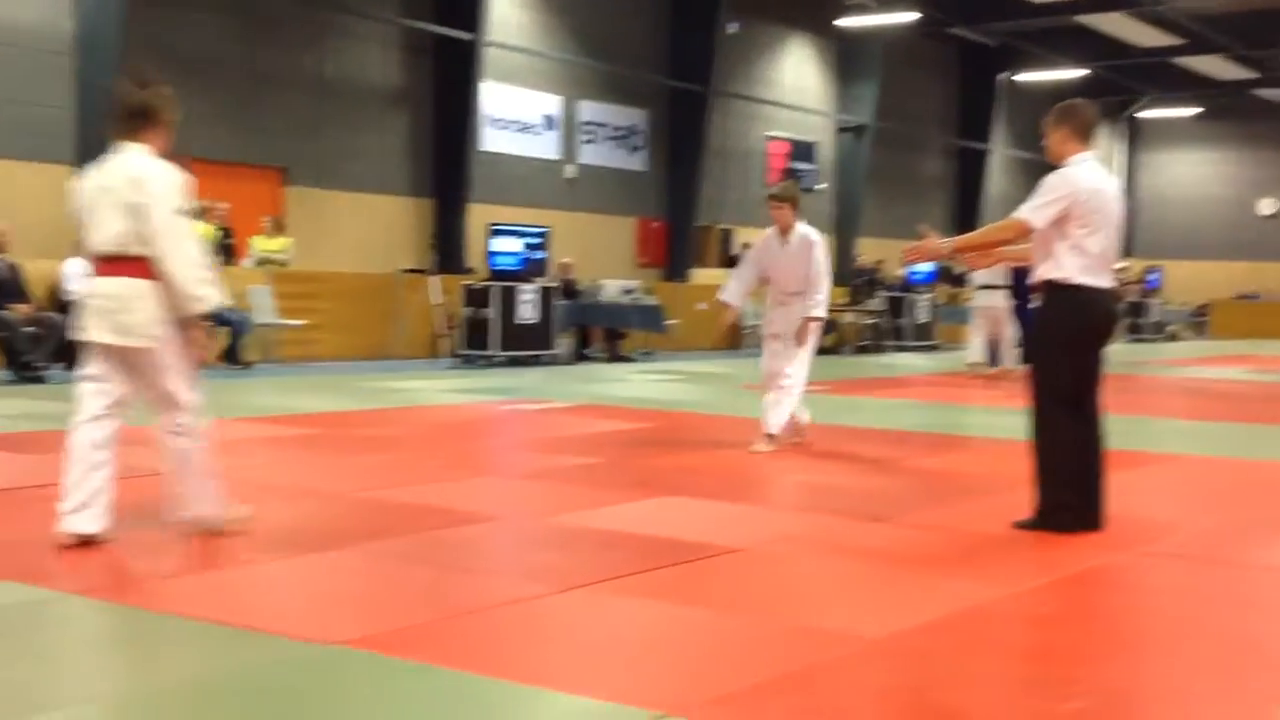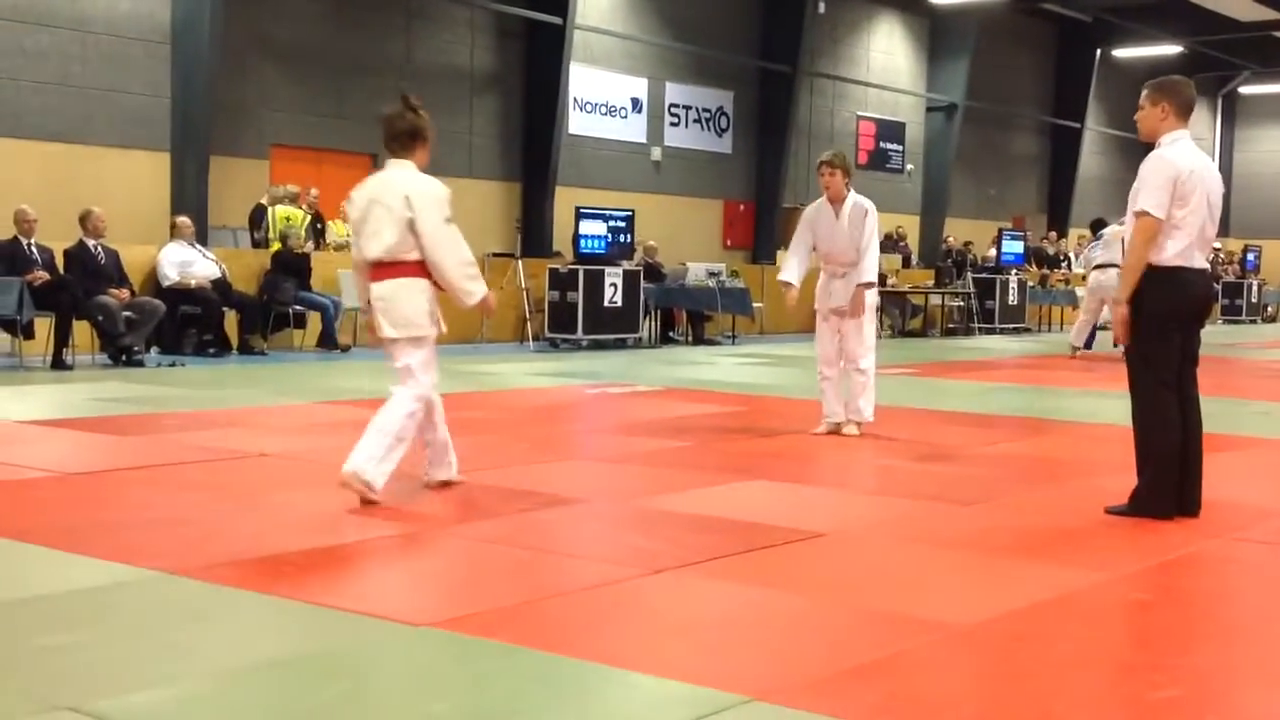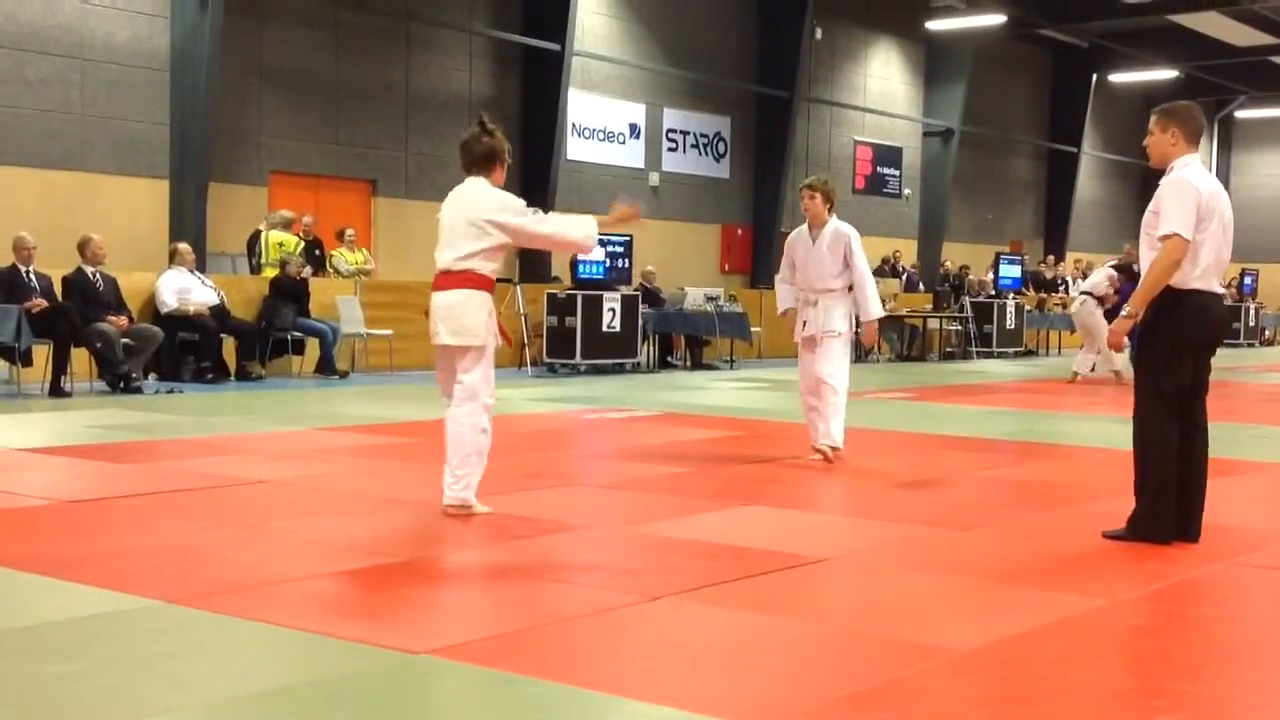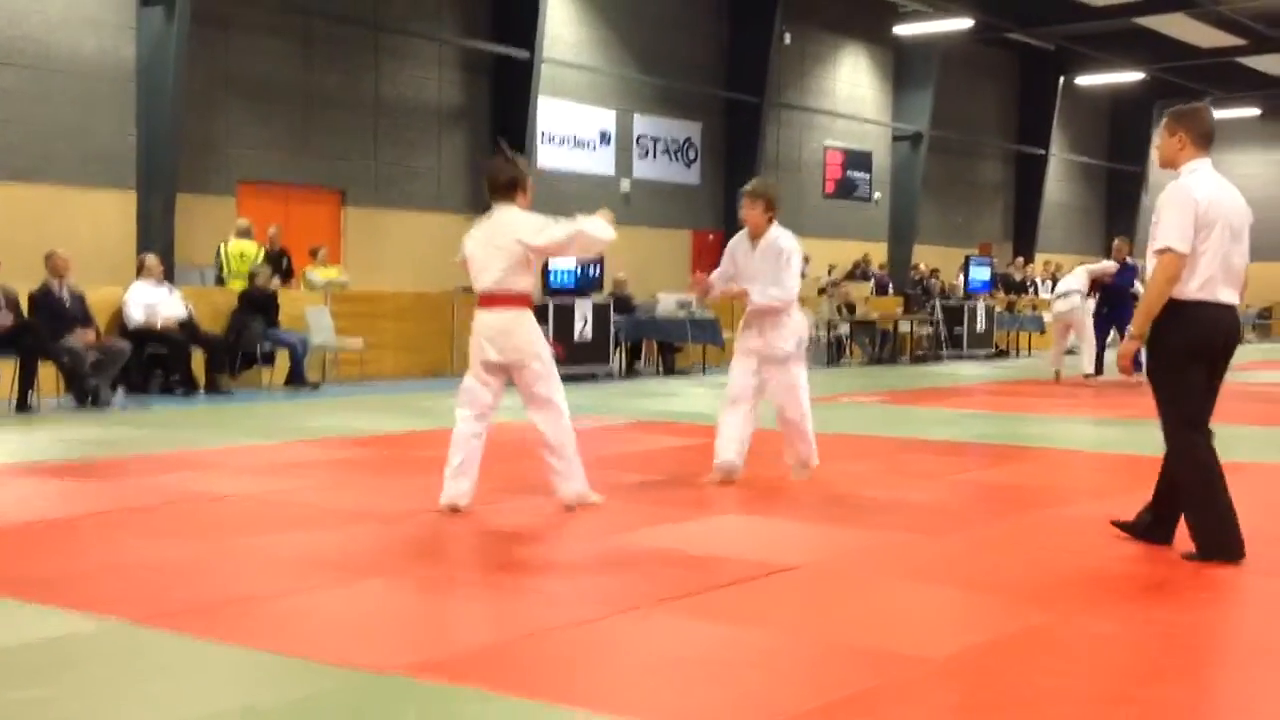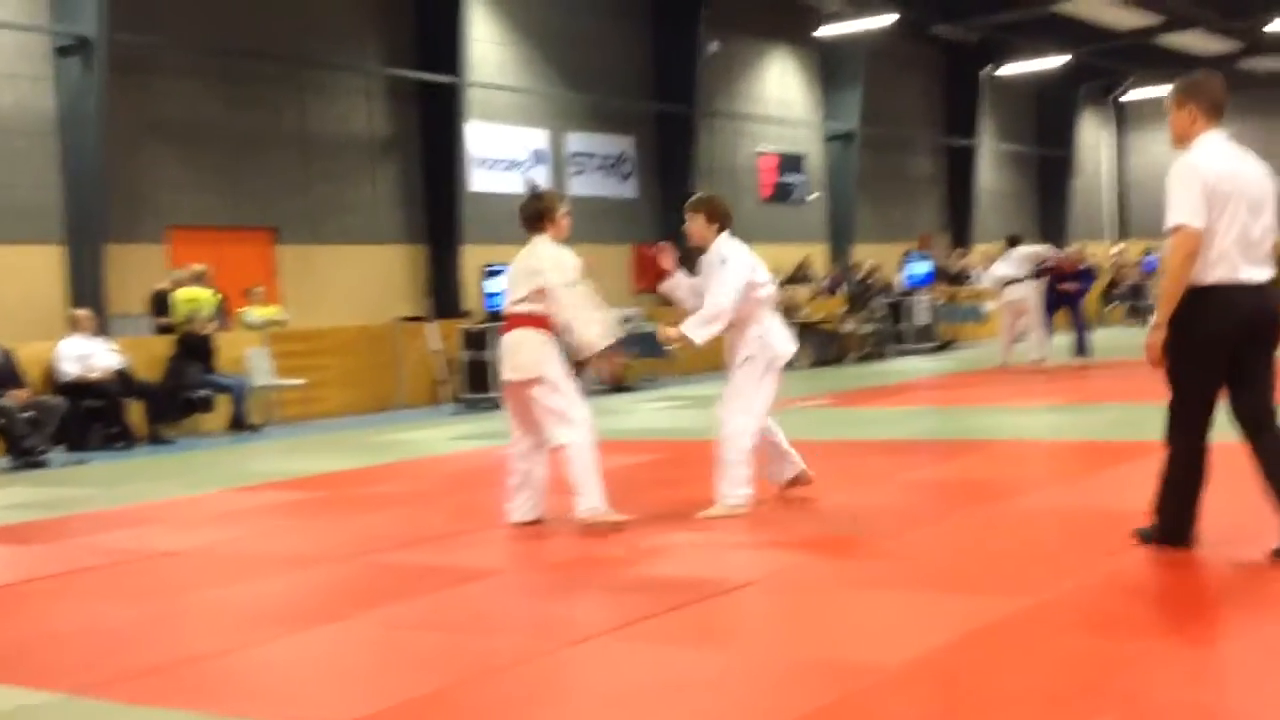
dt=0.7s
person 1, frame 1
left shoulder: (1068, 179)
right shoulder: (1106, 183)
left elbow: (1014, 228)
left wrist: (947, 247)
right wrist: (1001, 255)
left hip: (1068, 302)
right hip: (1095, 300)
left knee: (1053, 407)
right knee: (1080, 405)
left ankle: (1058, 510)
right ankle: (1084, 508)
person 1, frame 2
left shoulder: (1163, 159)
right shoulder: (1206, 165)
left elbow: (1147, 232)
left wrist: (1122, 298)
left hip: (1162, 285)
right hip: (1195, 284)
left knee: (1153, 393)
right knee: (1181, 390)
left ankle: (1156, 497)
right ankle: (1183, 496)
person 1, frame 3
left shoulder: (1180, 181)
right shoulder: (1213, 187)
left elbow: (1172, 255)
left wrist: (1129, 312)
left hip: (1178, 308)
right hip: (1208, 307)
left knee: (1156, 415)
right knee: (1189, 415)
left ankle: (1153, 520)
right ankle: (1183, 521)
person 1, frame 4
left shoulder: (1182, 191)
right shoulder: (1233, 196)
left elbow: (1168, 270)
right elbow: (1238, 270)
left wrist: (1133, 334)
left hip: (1185, 319)
right hip: (1224, 320)
left knee: (1186, 431)
right knee: (1187, 426)
left ankle: (1219, 539)
right ankle: (1155, 522)
person 1, frame 5
left shoulder: (1192, 166)
left elbow: (1185, 247)
left wrist: (1159, 322)
left hip: (1210, 304)
left knee: (1189, 420)
left ankle: (1172, 525)
person 2, frame 1
left shoulder: (91, 177)
right shoulder: (159, 175)
left elbow: (97, 242)
right elbow: (178, 249)
right wrist: (195, 314)
left hip: (100, 296)
right hip: (143, 299)
left knee: (97, 409)
right knee: (181, 406)
left ankle: (78, 518)
right ankle: (206, 509)
person 2, frame 2
left shoulder: (364, 189)
right shoulder: (426, 188)
left elbow: (360, 253)
right elbow: (445, 250)
left wrist: (371, 301)
right wrist: (478, 293)
left hip: (380, 292)
right hip: (412, 292)
left knee: (419, 383)
right knee: (412, 390)
left ankle: (441, 467)
right ankle: (364, 469)
person 2, frame 3
left shoulder: (456, 199)
right shoulder: (497, 203)
right elbow: (555, 230)
right wrist: (605, 221)
left hip: (444, 299)
right hip: (470, 303)
left knee: (458, 399)
right knee: (473, 402)
left ankle: (457, 486)
right ankle: (459, 495)
person 2, frame 4
left shoulder: (477, 231)
right shoulder: (529, 225)
right elbow: (582, 236)
right wrist: (599, 220)
left hip: (485, 321)
right hip: (517, 321)
left knee: (472, 411)
right knee: (550, 409)
left ankle: (455, 494)
right ankle: (572, 488)
person 2, frame 5
left shoulder: (528, 255)
right shoulder: (555, 255)
right elbow: (572, 305)
right wrist: (599, 348)
left hip: (516, 343)
right hip: (533, 343)
left knee: (529, 432)
right knee: (574, 423)
left ankle: (523, 509)
right ankle: (591, 506)
person 3, frame 1
left shoulder: (811, 239)
right shoulder: (766, 240)
left elbow: (818, 283)
right elbow: (747, 272)
left wrist: (810, 319)
right wrist: (731, 306)
left hip: (801, 312)
right hip: (776, 310)
left knee: (788, 374)
right knee: (772, 372)
left ankle: (771, 433)
right ankle: (796, 420)
person 3, frame 2
left shoulder: (864, 208)
right shoulder: (813, 212)
left elbow: (869, 251)
right elbow: (799, 249)
left wrist: (861, 288)
right wrist: (791, 284)
left hip: (857, 287)
right hip: (829, 285)
left knee: (858, 354)
right knee: (827, 356)
left ankle: (855, 418)
right ankle: (833, 417)
person 3, frame 3
left shoulder: (844, 234)
right shoulder: (795, 238)
left elbow: (862, 278)
right elbow: (785, 280)
left wrist: (869, 319)
right wrist: (790, 310)
left hip: (834, 312)
right hip: (807, 313)
left knee: (829, 376)
right knee: (809, 384)
left ankle: (830, 441)
right ankle: (821, 442)
person 3, frame 4
left shoulder: (786, 244)
right shoulder: (737, 244)
left elbow: (786, 293)
right elbow: (723, 279)
left wrist: (745, 293)
right wrist: (707, 285)
left hip: (783, 326)
right hip: (753, 325)
left knee: (790, 400)
right knee: (737, 393)
left ankle: (803, 459)
right ankle: (727, 464)
person 3, frame 5
left shoulder: (731, 255)
right shoulder: (714, 256)
left elbow: (721, 304)
right elbow: (699, 300)
left wrist: (684, 333)
right wrist: (673, 274)
left hip: (760, 339)
right hip: (750, 339)
left knee: (735, 417)
right knee: (751, 415)
left ankle: (733, 499)
right ankle: (790, 471)
